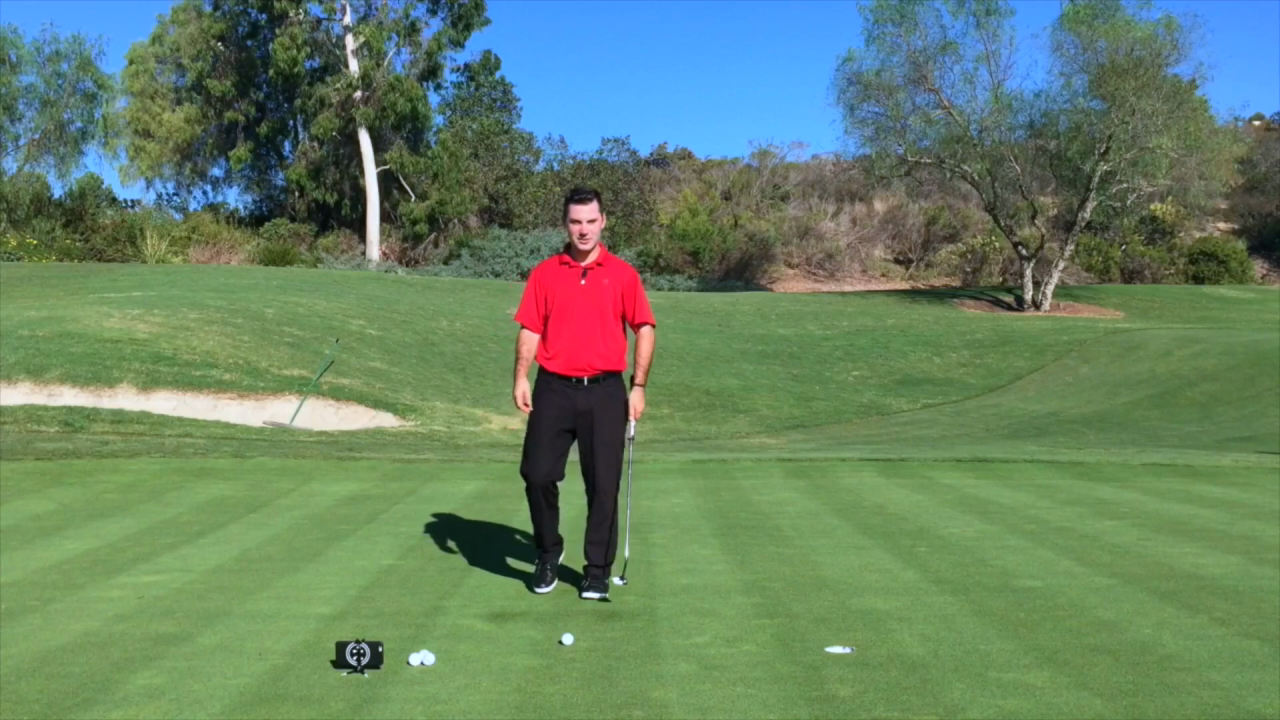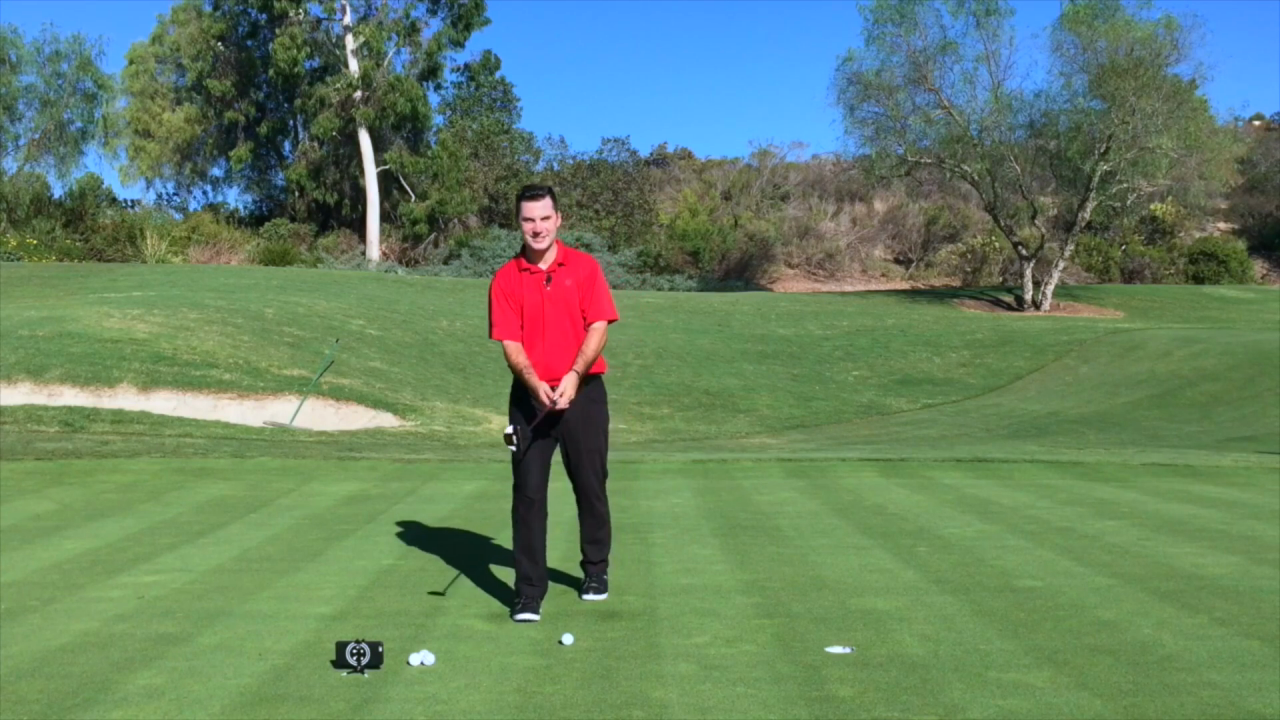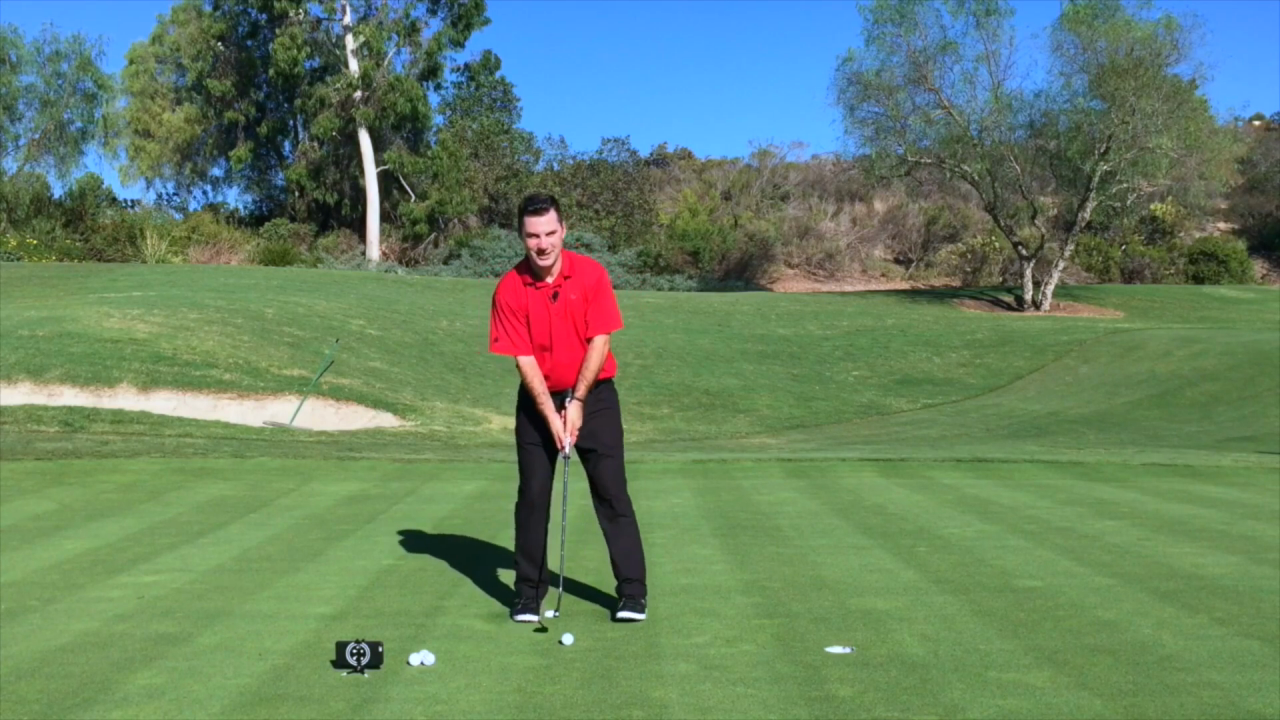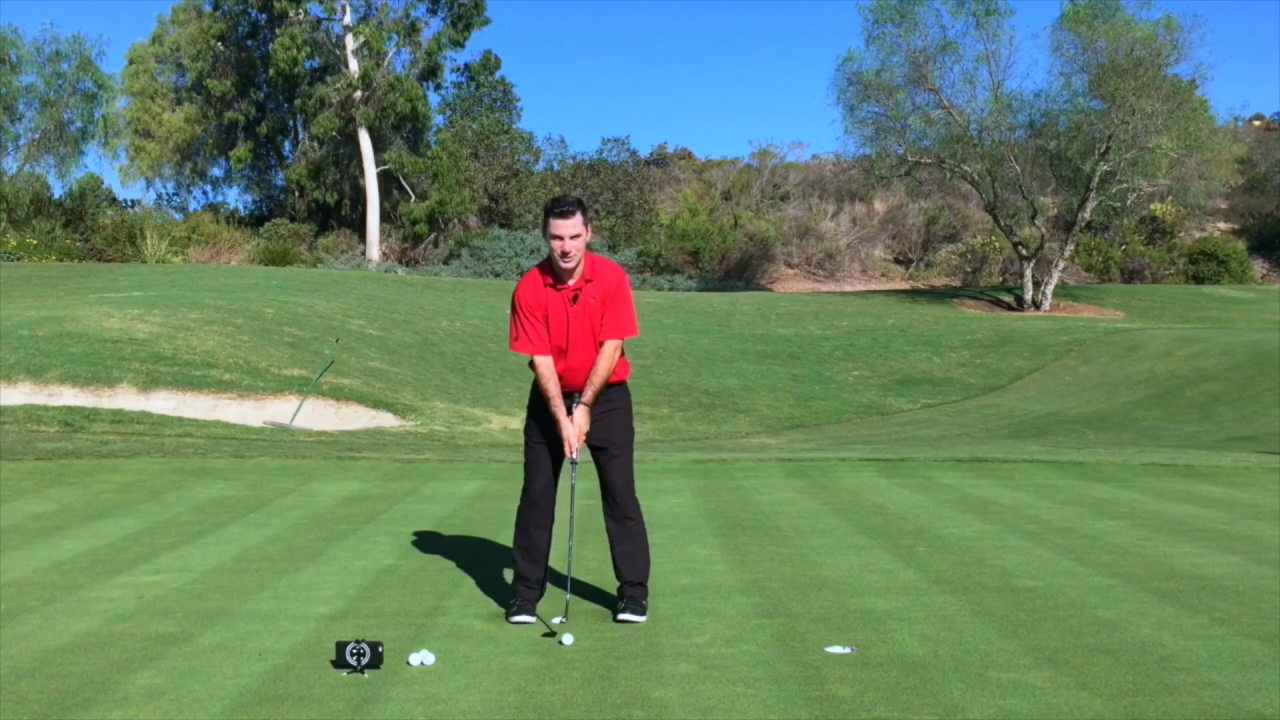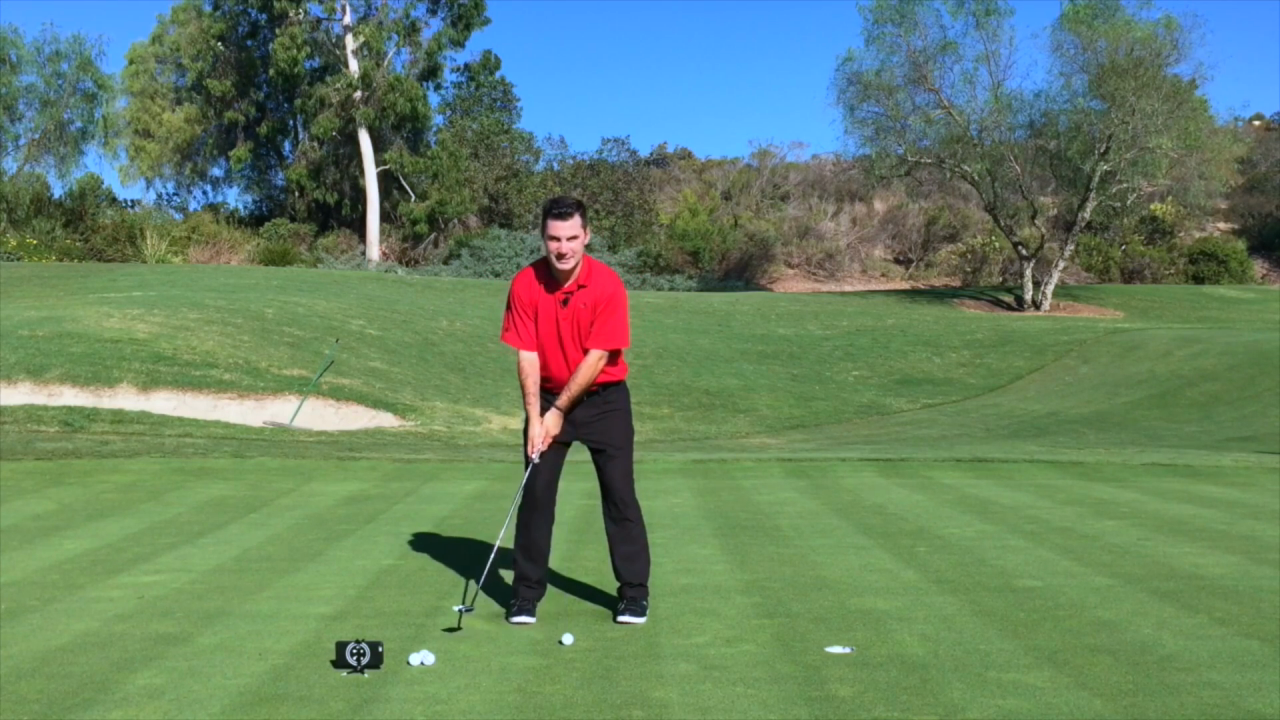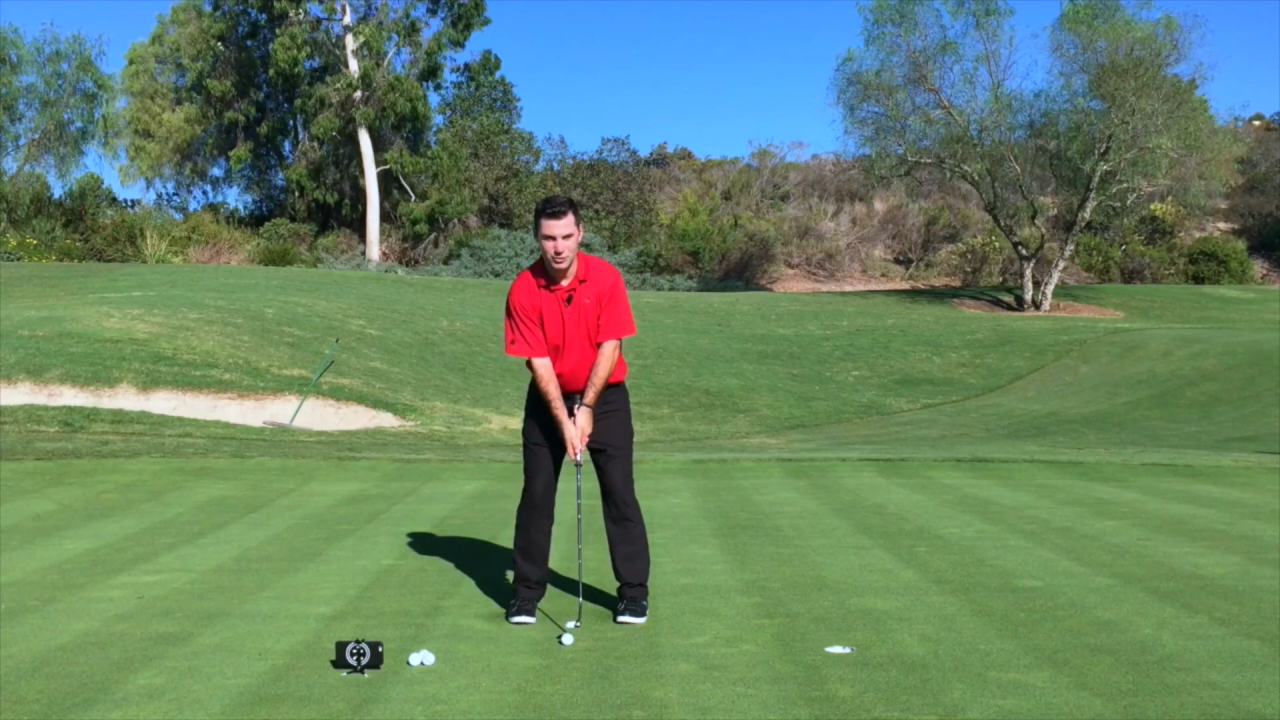
dt=0.7s
person 1, frame 1
left shoulder: (623, 274)
right shoulder: (544, 273)
left elbow: (644, 330)
right elbow: (530, 330)
left wrist: (638, 385)
right wrist: (521, 376)
left hip: (604, 391)
right hip: (554, 389)
left knee: (603, 484)
right knee: (538, 474)
left ankle: (598, 570)
right ankle: (548, 550)
person 1, frame 2
left shoulder: (586, 267)
right shoulder: (505, 278)
left elbow: (599, 327)
right elbow: (510, 343)
left wrist: (574, 375)
right wrist: (536, 385)
left hip: (584, 391)
right hip: (530, 395)
left knee: (590, 485)
right knee: (528, 492)
left ankle: (596, 568)
right ankle: (529, 590)
person 1, frame 3
left shoulder: (592, 274)
right shoulder: (508, 289)
left elbow: (600, 341)
right elbow: (523, 359)
left wrist: (577, 401)
right wrist: (551, 415)
left hip: (595, 394)
right hip: (538, 400)
left knee: (611, 491)
right knee: (533, 494)
left ankle: (632, 590)
right ankle: (529, 589)
person 1, frame 4
left shoulder: (612, 278)
right shoulder: (528, 288)
left elbow: (612, 346)
right elbow: (540, 359)
left wrist: (584, 406)
right wrist: (562, 418)
left hip: (607, 396)
right hip: (549, 399)
left knee: (620, 493)
right knee: (536, 495)
left ankle: (633, 590)
right ankle: (526, 591)
person 1, frame 5
left shoulder: (608, 285)
right shoulder: (525, 284)
left elbow: (597, 357)
right elbow: (527, 355)
left wrist: (560, 410)
right wrist: (535, 417)
left hip: (604, 399)
right hip: (546, 397)
left knee: (619, 493)
right knee: (536, 495)
left ankle: (634, 592)
right ankle: (526, 591)
person 1, frame 6
left shoulder: (607, 278)
right shoulder: (523, 290)
left elbow: (609, 347)
right elbow: (539, 361)
left wrist: (586, 408)
right wrist: (564, 420)
left hip: (606, 398)
right hip: (547, 400)
left knee: (619, 493)
right knee: (536, 496)
left ankle: (633, 591)
right ankle: (526, 591)
